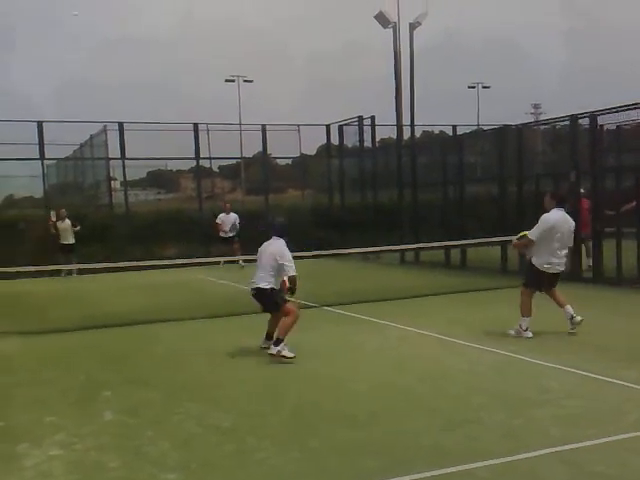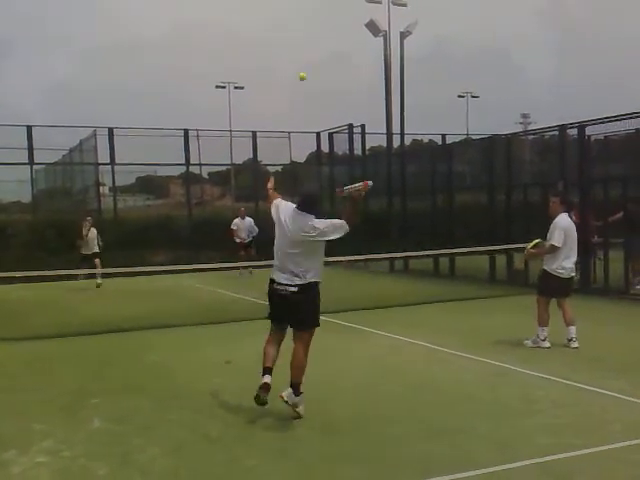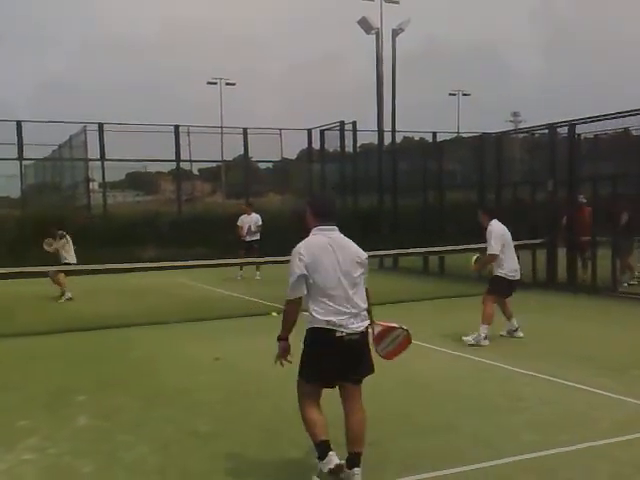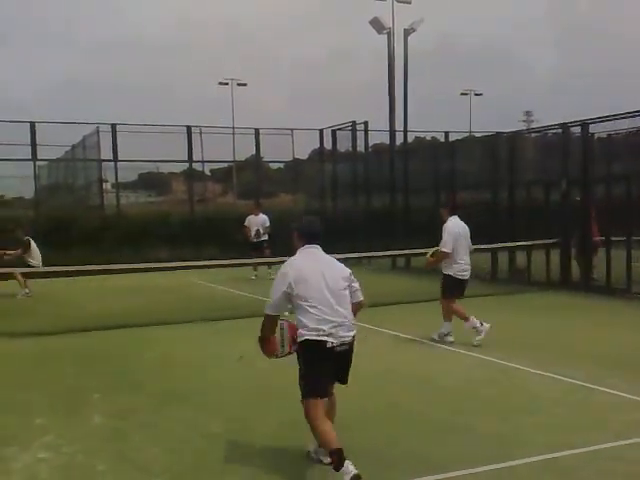
dt=1s
person 1, frame 1
left shoulder: (264, 247)
right shoulder: (282, 250)
right elbow: (292, 276)
left wrist: (281, 282)
right wrist: (292, 289)
left hip: (257, 288)
right hip: (265, 289)
left knee: (279, 312)
right knee: (293, 312)
left ankle: (268, 341)
right ankle: (276, 346)
person 1, frame 2
left shoulder: (284, 212)
right shoulder: (316, 227)
left elbow: (274, 199)
right elbow: (345, 224)
left wrist: (270, 188)
right wrist: (352, 201)
left hip: (278, 286)
right hip: (304, 291)
left knee: (275, 337)
right knee: (301, 345)
left ankle: (266, 377)
right ankle: (294, 393)
person 1, frame 3
left shoulder: (304, 249)
right shoulder: (354, 248)
left elbow: (294, 301)
left wrist: (283, 339)
right wrist: (368, 317)
left hip: (324, 332)
right hip: (356, 331)
left knee: (308, 399)
right knee: (353, 400)
left ankle: (327, 457)
person 1, frame 4
left shoulder: (290, 269)
right shoulder: (338, 265)
left elbow: (272, 314)
right elbow: (358, 303)
left wrist: (264, 339)
left hip: (315, 342)
right hip: (345, 339)
left knee: (314, 411)
right knee: (326, 392)
right ankle: (325, 448)
person 2, frame 1
left shoulder: (547, 218)
right shoulder: (570, 221)
left elbow: (530, 239)
right elbow: (568, 245)
left wrist: (517, 244)
left hip: (541, 264)
right hip: (558, 265)
left knee: (526, 293)
right knee: (551, 290)
left ankle: (523, 328)
right ankle: (573, 317)
person 2, frame 2
left shoulder: (559, 222)
right shoulder: (569, 222)
left elbow: (554, 247)
left wrist: (535, 253)
right wrist: (541, 249)
left hip: (553, 271)
right hip: (566, 271)
left knee: (542, 302)
right knee: (563, 303)
left ankle: (542, 338)
right ankle: (572, 338)
person 2, frame 3
left shoulder: (493, 229)
right shoulder: (500, 227)
left elbow: (492, 255)
left wrist: (479, 265)
right wrist: (484, 262)
left hip: (503, 273)
right hip: (511, 272)
left knee: (488, 301)
right knee: (501, 300)
left ankle: (482, 336)
right ankle: (514, 329)
person 2, frame 4
left shoulder: (449, 226)
right shoulder: (463, 226)
left elbow: (445, 252)
right elbow: (468, 248)
left wrist: (433, 261)
left hip: (453, 271)
right hip: (462, 269)
left knee: (450, 303)
right knee: (445, 300)
left ankle: (479, 326)
right ankle: (446, 333)
